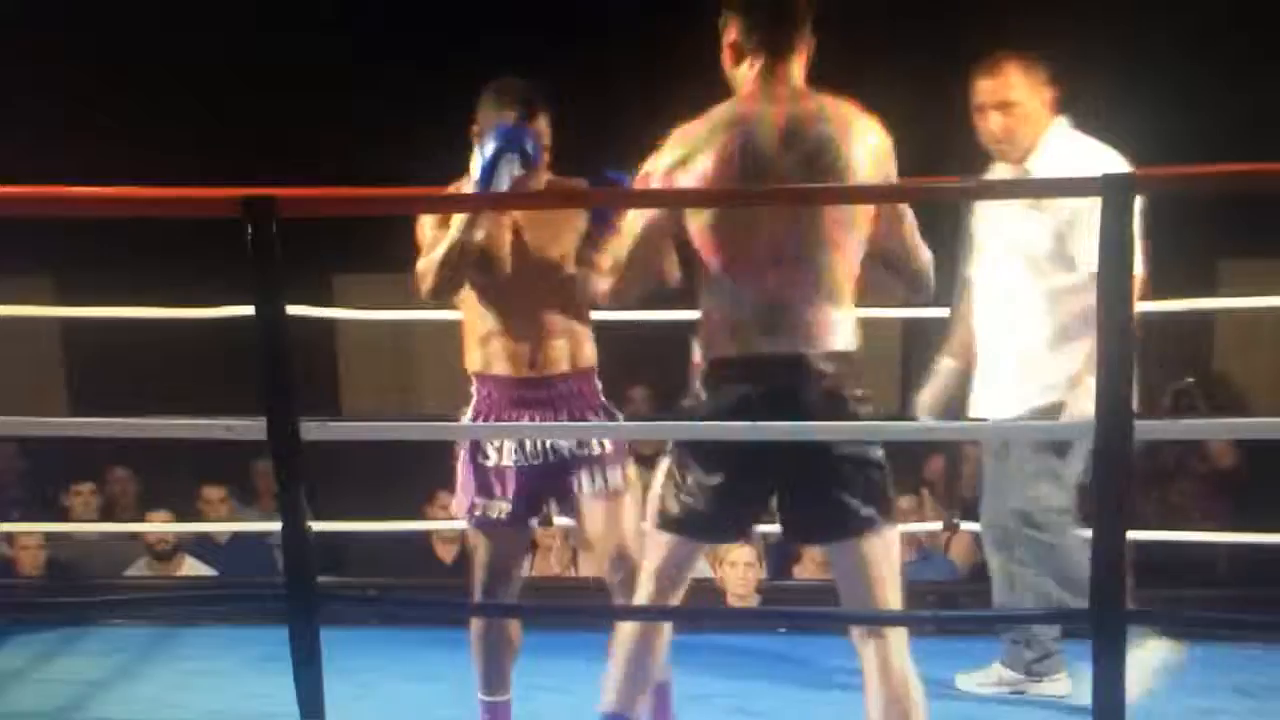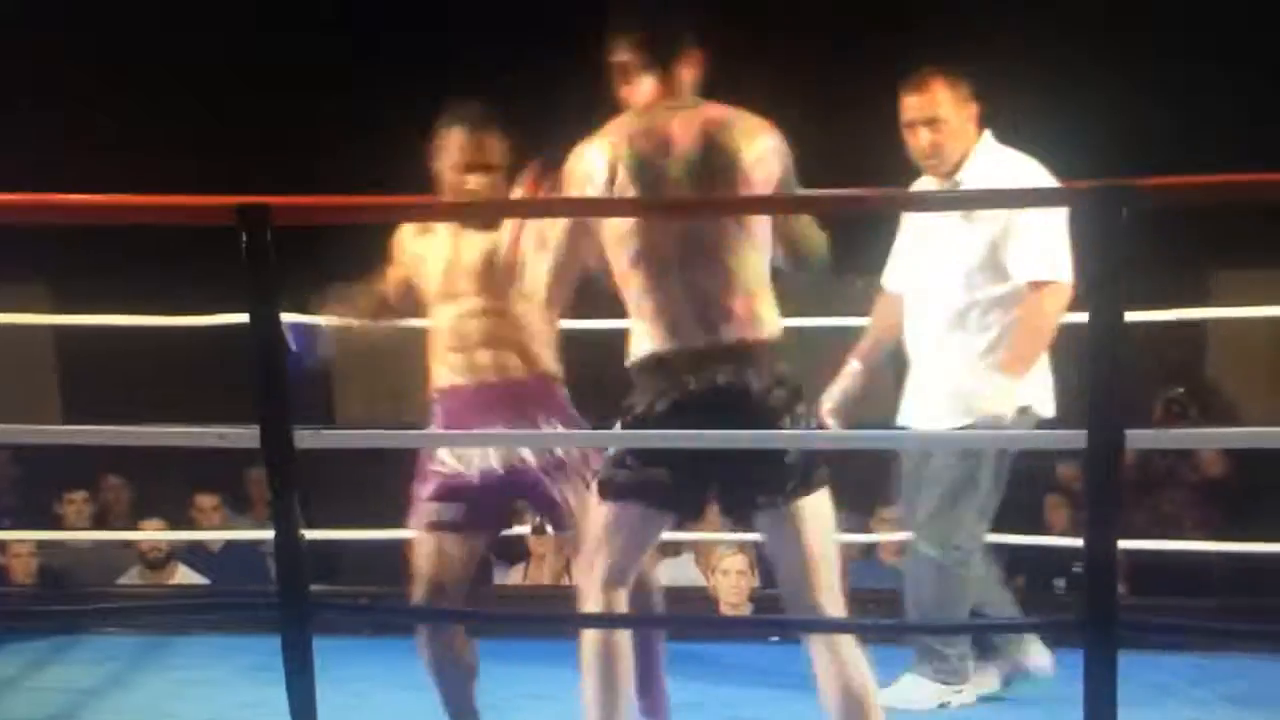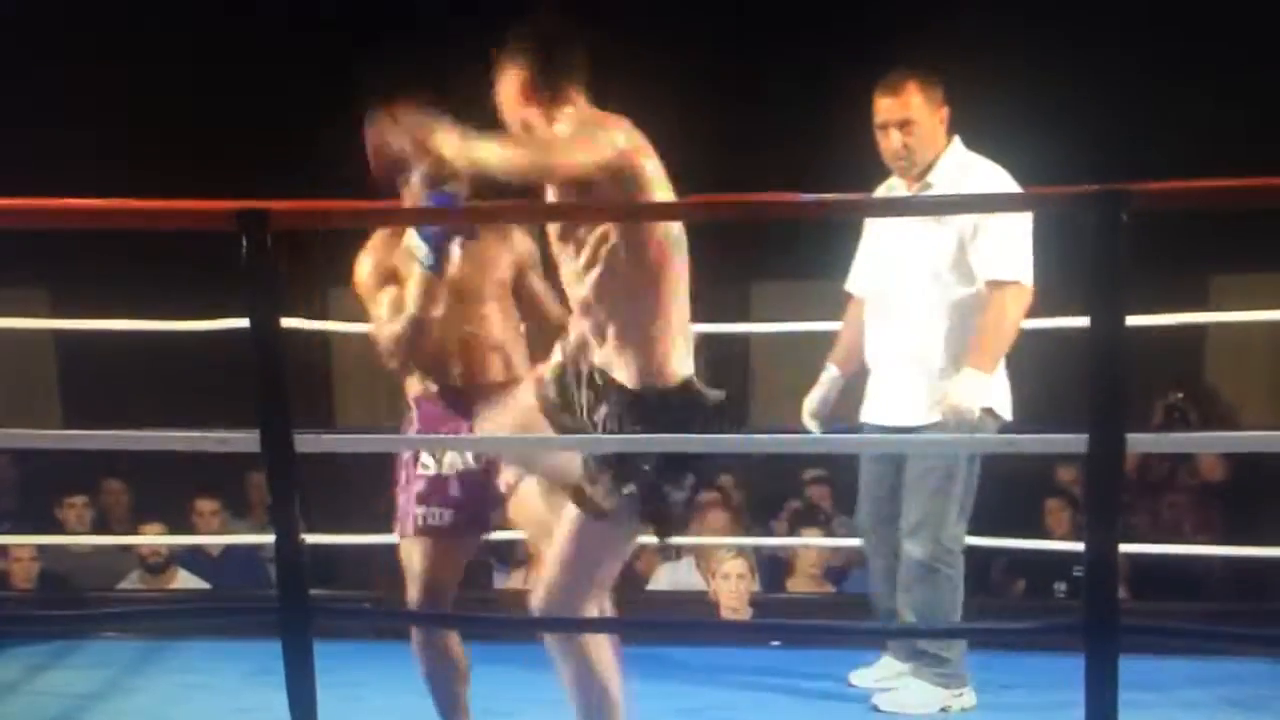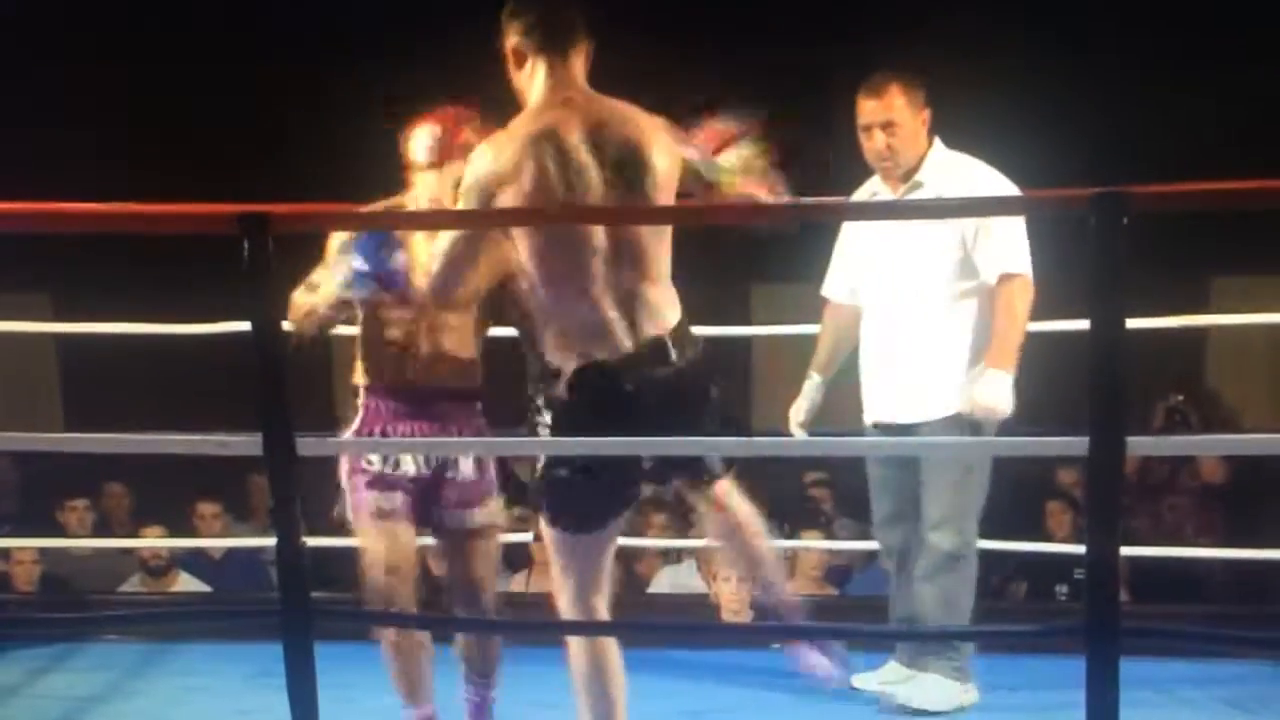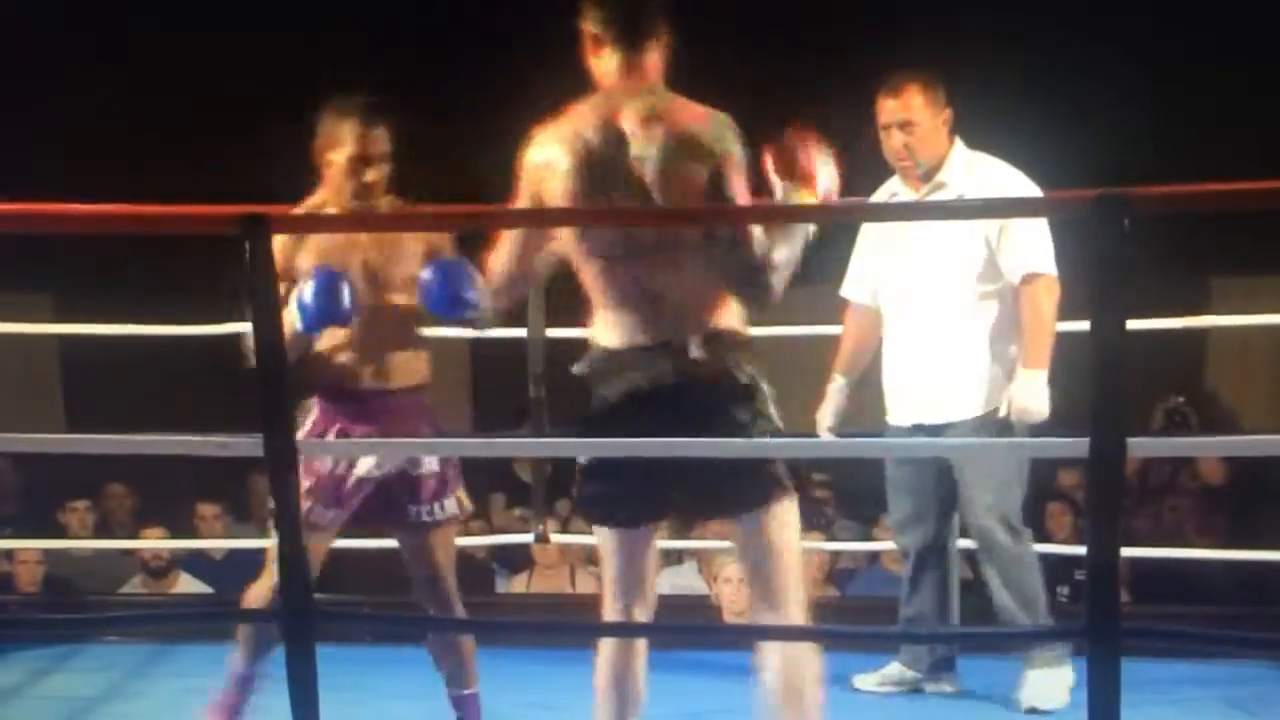
dt=0.3s
person 1, frame 1
left shoulder: (687, 148)
right shoulder: (864, 134)
left elbow: (611, 283)
right elbow: (919, 274)
left wrist: (643, 203)
left hip: (727, 397)
right hip: (823, 395)
left knee: (657, 590)
right knee: (880, 629)
person 1, frame 2
left shoulder: (595, 159)
right shoulder: (757, 138)
right elbow: (812, 253)
left hip: (667, 392)
right hip: (758, 380)
left knee: (602, 590)
right knee: (821, 608)
person 1, frame 3
left shoulder: (604, 140)
right shoulder: (604, 147)
left elbow: (515, 160)
left wrist: (432, 133)
left hip: (648, 409)
right hip: (608, 374)
left knee: (560, 608)
right knee: (497, 432)
person 1, frame 4
left shoulder: (496, 162)
right shoulder: (657, 132)
left elbow: (432, 288)
right wrist: (732, 159)
left hip: (589, 389)
right hip: (674, 364)
left knee: (582, 609)
right knee: (719, 500)
right ankle: (791, 626)
person 1, frame 5
left shoulder: (547, 148)
right shoulder: (705, 130)
left elbow: (503, 287)
right elbow: (758, 282)
right wrist: (803, 207)
left hip: (623, 383)
right hip: (715, 375)
left knee: (624, 615)
right knee: (780, 603)
person 2, frame 1
left shoulder: (1090, 171)
right shoulder: (996, 182)
left wrist: (1095, 380)
right wrist: (948, 366)
left hip: (1059, 391)
right hip: (1002, 390)
left knee: (1034, 513)
right knee: (1003, 526)
left ankle: (1121, 640)
right ankle: (1031, 662)
person 2, frame 2
left shoulder: (1020, 184)
right shoulder: (921, 196)
left elbow: (1050, 289)
right elbow: (898, 296)
left wrist: (1010, 378)
right wrist: (853, 371)
left hip: (986, 402)
right hip: (931, 397)
left knee: (943, 535)
right knee: (937, 532)
left ankle: (944, 669)
right ankle: (1008, 642)
person 2, frame 3
left shoulder: (985, 188)
right shoulder: (885, 199)
left elbow: (1012, 291)
left wrist: (976, 374)
right wrist: (831, 377)
left hip: (951, 402)
right hip: (887, 398)
left knee: (928, 540)
right knee: (880, 531)
right ankle: (910, 651)
person 2, frame 4
left shoulder: (976, 186)
right shoulder: (863, 206)
left elbow: (1015, 284)
right elbow: (843, 305)
left wrist: (1000, 371)
right wrist: (815, 382)
left hip: (955, 398)
right hip: (887, 402)
left knee: (945, 533)
right knee: (900, 535)
left ankle: (948, 668)
right ankle: (916, 656)
person 2, frame 5
left shoulder: (997, 186)
right shoulder: (882, 206)
left elbow: (1039, 283)
right elbow: (865, 306)
left wrist: (1033, 371)
right wrist: (839, 384)
left hip: (982, 400)
right hip: (909, 404)
left knee: (995, 527)
right knee: (917, 536)
left ankle: (1045, 657)
right ankle: (926, 657)
person 3, frame 1
left shoulder: (577, 198)
right shoulder: (446, 208)
right elbow: (434, 286)
right wrist: (476, 203)
left hip: (578, 400)
right hip: (499, 408)
left knee: (624, 561)
right knee: (495, 581)
person 3, frame 2
left shoulder: (533, 219)
right shoulder: (414, 241)
right elbow: (378, 300)
left hip: (534, 410)
right hip: (456, 427)
right knee: (434, 600)
person 3, frame 3
left shoulder: (505, 236)
right shoulder: (380, 256)
left elbow: (555, 326)
right elbow: (397, 352)
right wrist: (429, 271)
right hip: (437, 426)
left knee: (557, 536)
right knee: (427, 603)
person 3, frame 4
left shoulder: (492, 244)
right shoulder: (369, 227)
right elbow: (300, 315)
right wrist: (342, 286)
left hip: (459, 423)
right hip: (383, 422)
left knee: (476, 590)
right knee: (390, 587)
person 3, frame 5
left shoulder: (420, 227)
right shoulder: (291, 239)
left elbow: (463, 304)
left wrist: (462, 300)
right wrist: (293, 330)
left hip: (410, 418)
right hip: (335, 421)
left knee: (438, 586)
right knee: (287, 577)
